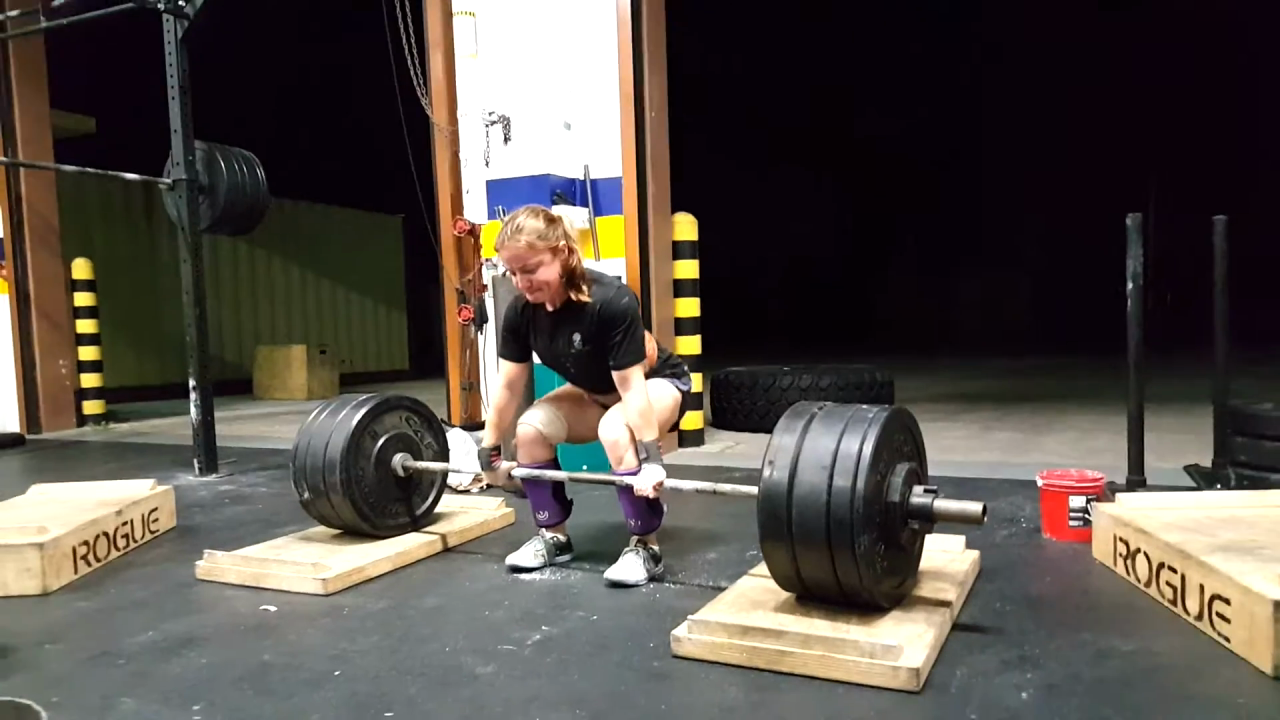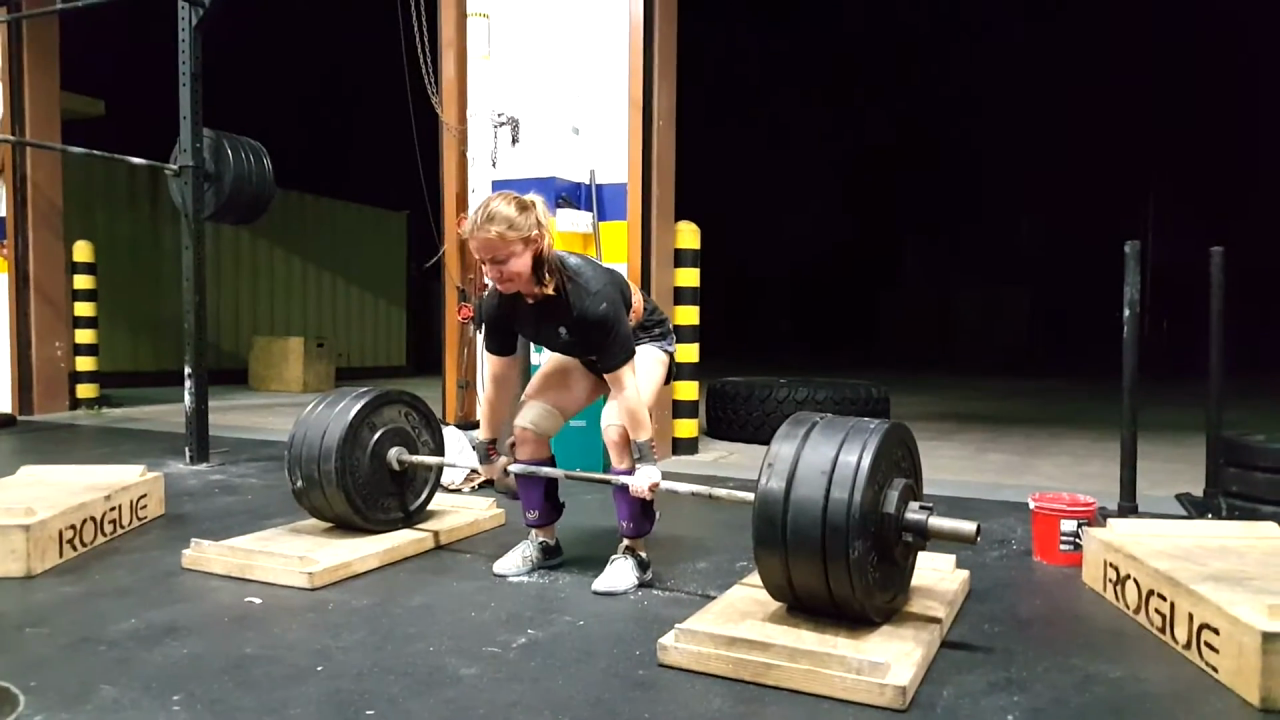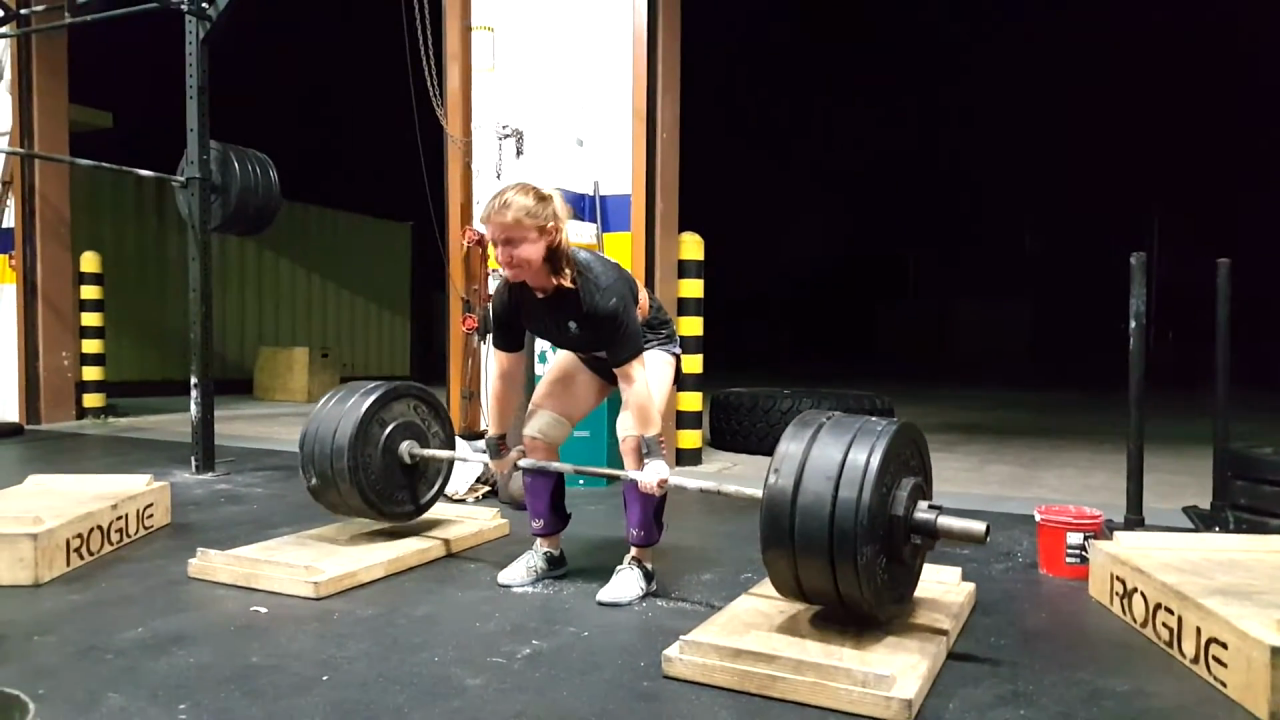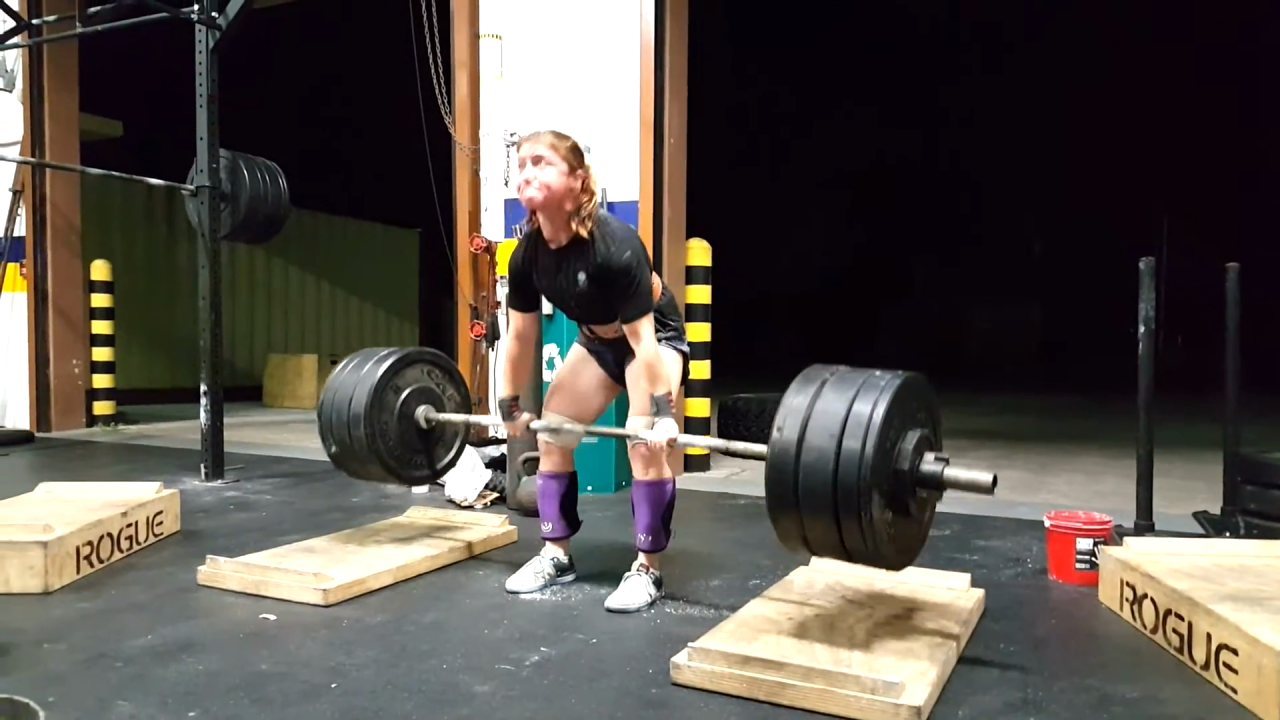
dt=0.5s
person 1, frame 1
left shoulder: (611, 301)
right shoulder: (521, 312)
left elbow: (633, 388)
right elbow: (508, 386)
left wrist: (651, 459)
right wrist: (489, 452)
left hip: (657, 382)
right hip: (594, 393)
left knee: (615, 431)
right knee: (531, 428)
left ankle: (645, 547)
right ankle: (553, 536)
person 1, frame 2
left shoulder: (590, 292)
right shoulder: (499, 302)
left elbow: (623, 386)
right elbow: (500, 380)
left wrist: (646, 461)
right wrist: (487, 448)
left hip: (641, 339)
right hip: (579, 350)
left knee: (617, 428)
right knee: (527, 425)
left ankle: (633, 553)
right ankle: (542, 539)
person 1, frame 3
left shoulder: (600, 288)
right shoulder: (509, 296)
left elbow: (632, 379)
right elbow: (506, 374)
left wrist: (654, 457)
right wrist: (497, 443)
left hip: (647, 343)
right hip: (586, 350)
left knee: (633, 441)
right knee: (536, 435)
left ankle: (639, 564)
right ankle: (546, 550)
person 1, frame 4
left shoulder: (615, 245)
right shoulder: (527, 255)
left elbow: (642, 338)
right elbow: (521, 336)
left wrist: (663, 415)
right wrist: (510, 405)
left hip: (657, 335)
right hip: (596, 341)
left knee: (645, 444)
right knee: (551, 437)
left ankle: (647, 570)
right ankle: (556, 555)
